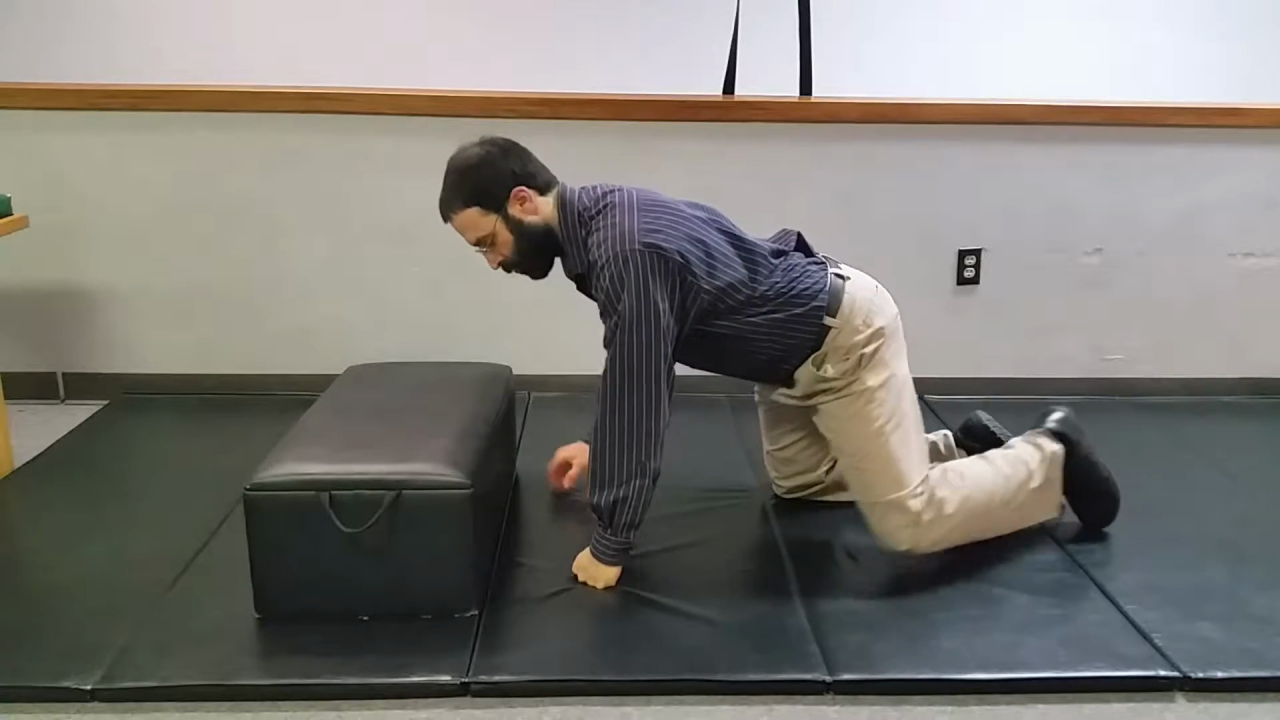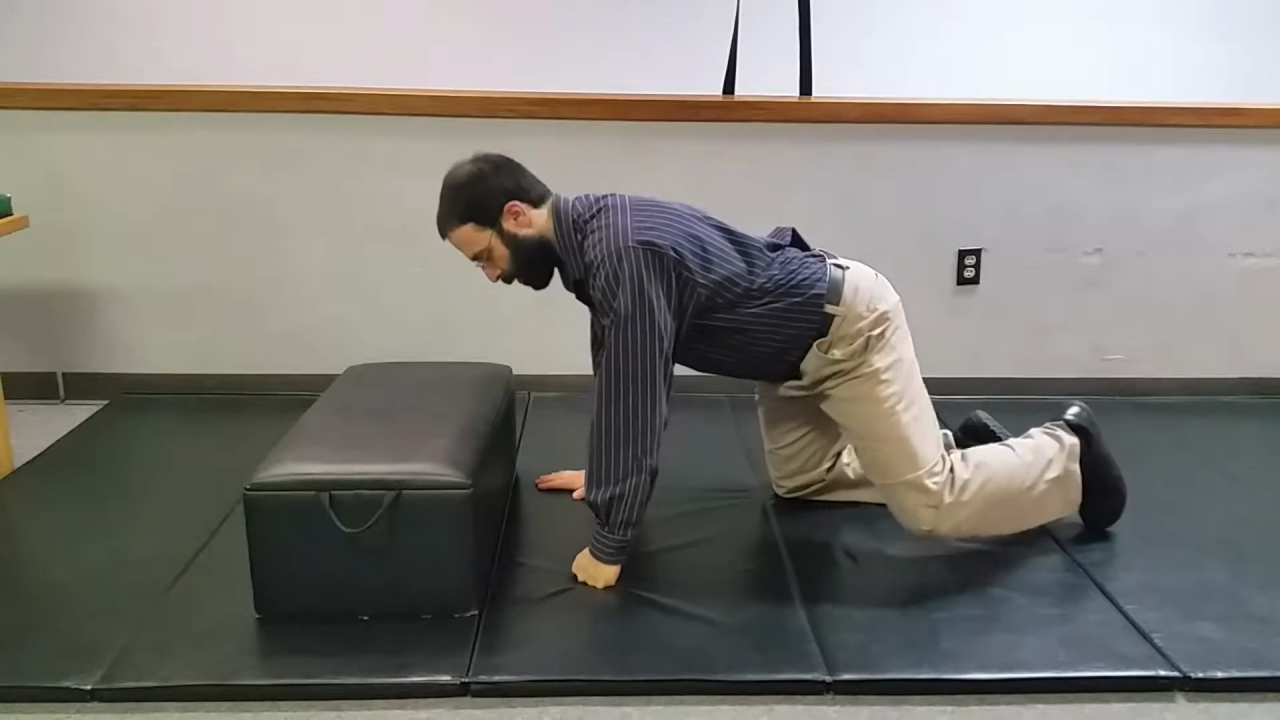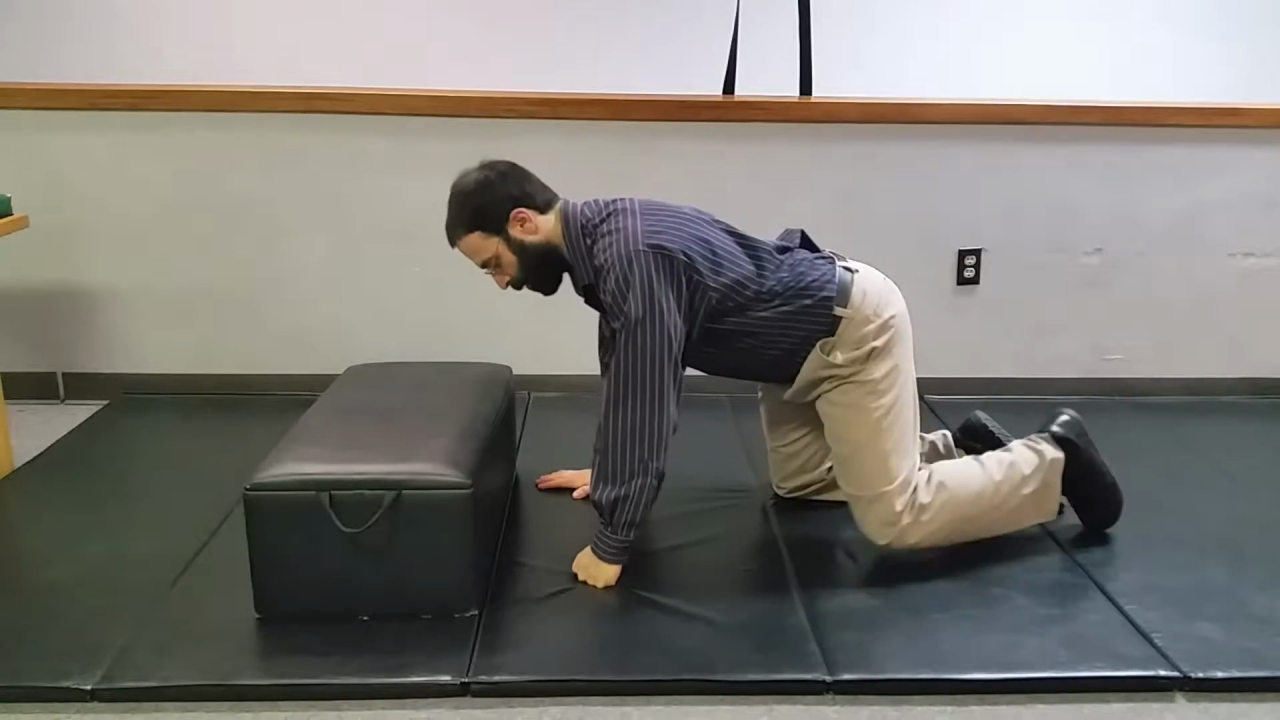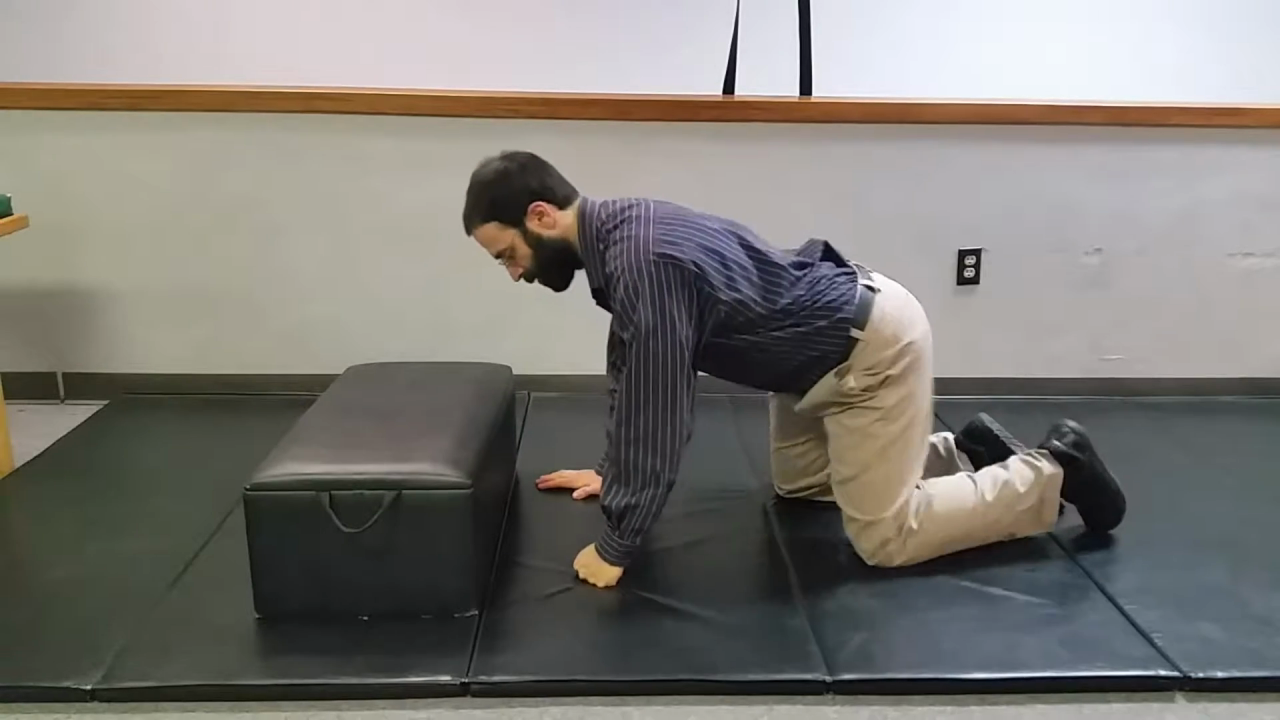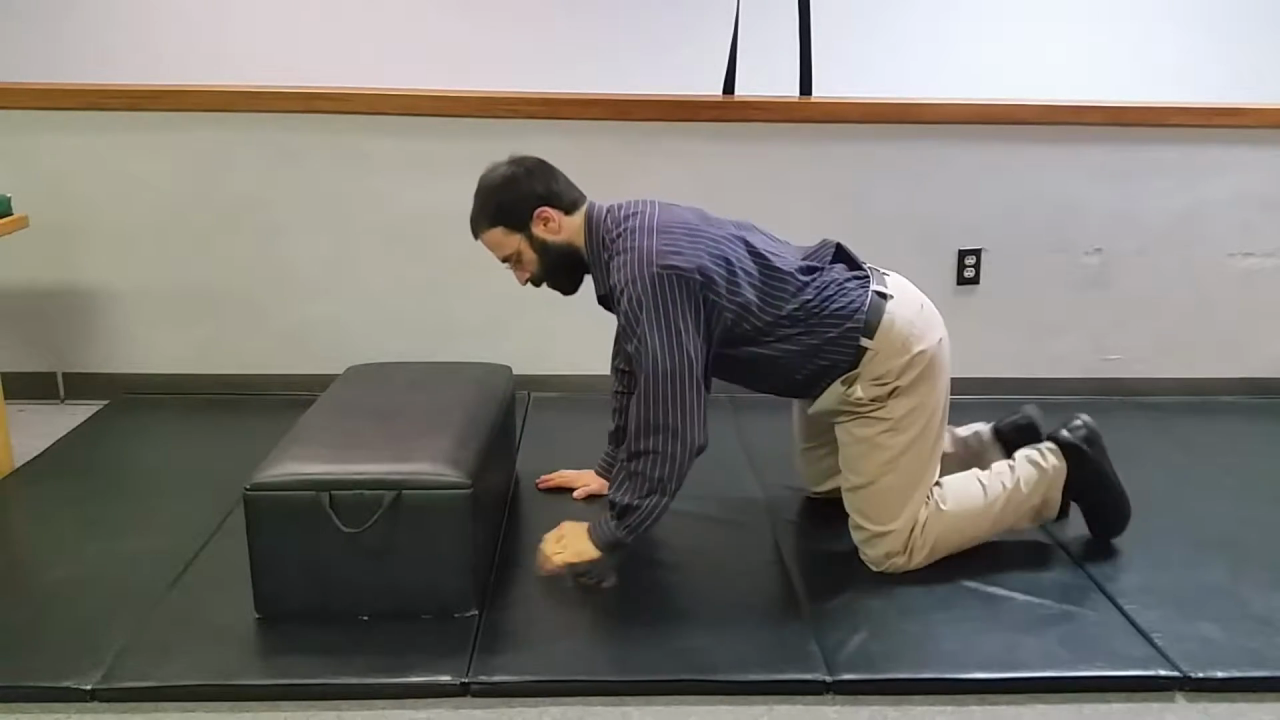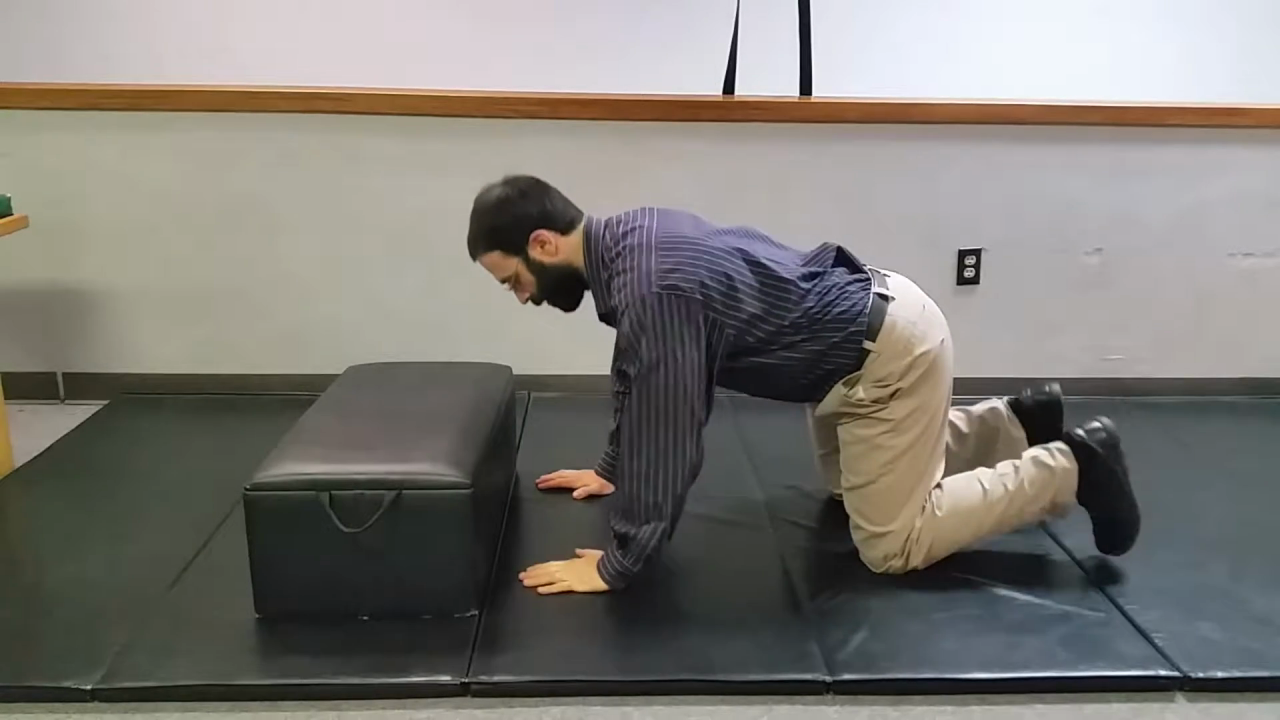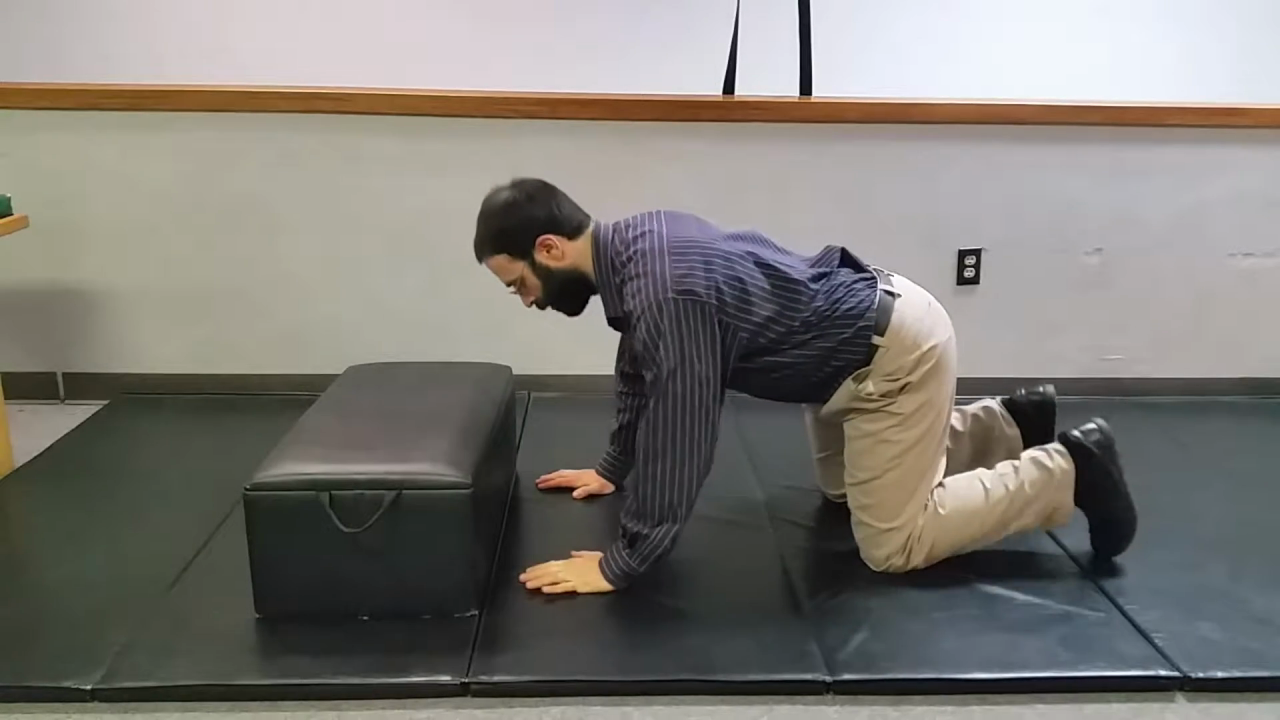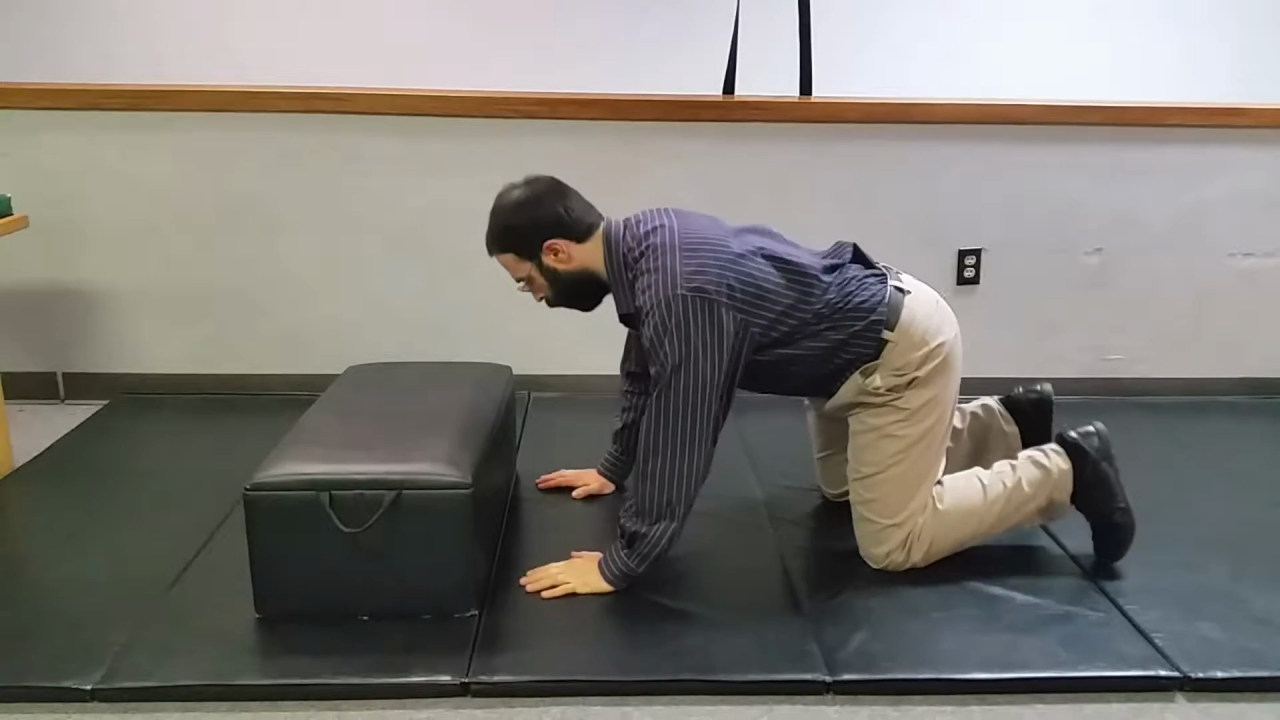
dt=0.2s
person 1, frame 1
left shoulder: (624, 248)
right shoulder: (598, 218)
left elbow: (638, 397)
right elbow: (628, 366)
left wrist: (609, 547)
right wrist: (598, 448)
left hip: (846, 335)
right hip: (801, 341)
left knee: (910, 518)
right knee: (799, 480)
left ankle: (1052, 455)
right ankle: (962, 446)
person 1, frame 2
left shoulder: (620, 250)
right shoulder: (592, 230)
left elbow: (636, 398)
right elbow: (617, 374)
left wrist: (608, 545)
right wrist: (601, 473)
left hip: (849, 324)
right hip: (801, 337)
left knee: (930, 500)
right knee: (801, 482)
left ankle: (1065, 447)
right ankle: (960, 445)
person 1, frame 3
left shoulder: (630, 254)
right shoulder: (603, 236)
left elbow: (644, 402)
right elbow: (622, 374)
left wrist: (610, 545)
right wrist: (606, 473)
left hip: (854, 328)
right hip: (807, 335)
left knee: (892, 515)
right knee: (799, 483)
left ankle: (1052, 457)
right ankle: (961, 447)
person 1, frame 4
left shoulder: (645, 263)
right shoulder: (621, 231)
left elbow: (659, 415)
right elbow: (631, 374)
left wrist: (614, 549)
right wrist: (610, 471)
left hip: (872, 345)
right hip: (838, 331)
left knee: (884, 537)
right knee: (799, 484)
left ankle: (1053, 470)
right ankle: (966, 453)
person 1, frame 5
left shoulder: (650, 270)
right shoulder: (629, 227)
left elbow: (673, 428)
right elbow: (636, 374)
left wrist: (603, 537)
right wrist: (611, 469)
left hip: (887, 349)
right hip: (865, 322)
left knee: (892, 543)
right knee: (828, 482)
left ankle: (1056, 466)
right ankle: (1001, 447)
person 1, frame 6
left shoulder: (653, 290)
right shoulder: (628, 238)
left elbow: (668, 441)
right elbow: (635, 380)
left wrist: (614, 568)
right wrist: (609, 471)
left hip: (891, 352)
right hip: (868, 320)
left knee: (893, 545)
right knee: (851, 483)
left ankle: (1070, 466)
right ankle: (1022, 422)
person 1, frame 7
left shoulder: (667, 295)
right shoulder: (634, 243)
left elbow: (679, 441)
right elbow: (639, 381)
left wrist: (617, 567)
right wrist: (611, 470)
left hip: (898, 351)
right hip: (865, 327)
left knee: (893, 544)
right knee: (845, 487)
left ankle: (1066, 466)
right ankle: (1013, 423)
person 1, frame 8
left shoulder: (680, 293)
right shoulder: (643, 238)
left elbow: (680, 436)
right elbow: (643, 381)
left wrist: (617, 567)
right wrist: (612, 470)
left hip: (903, 346)
right hip: (864, 330)
left knee: (892, 542)
right knee: (843, 484)
left ankle: (1066, 468)
right ankle: (1010, 421)
